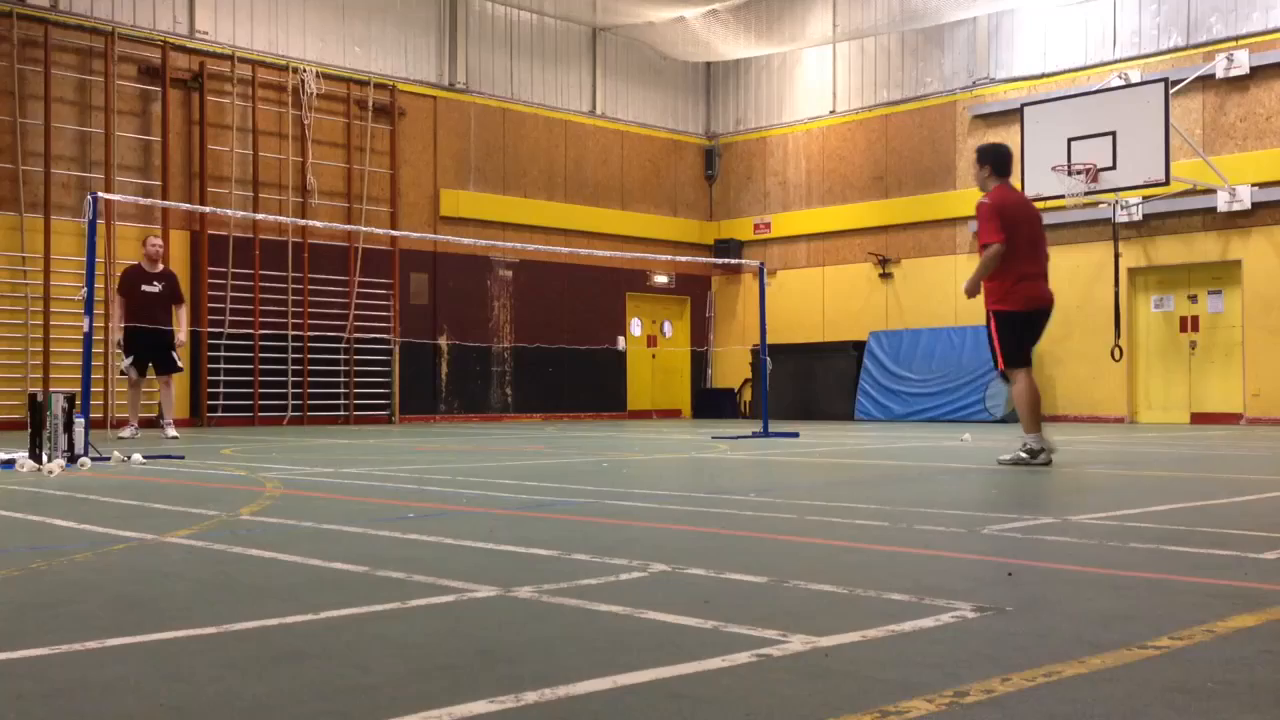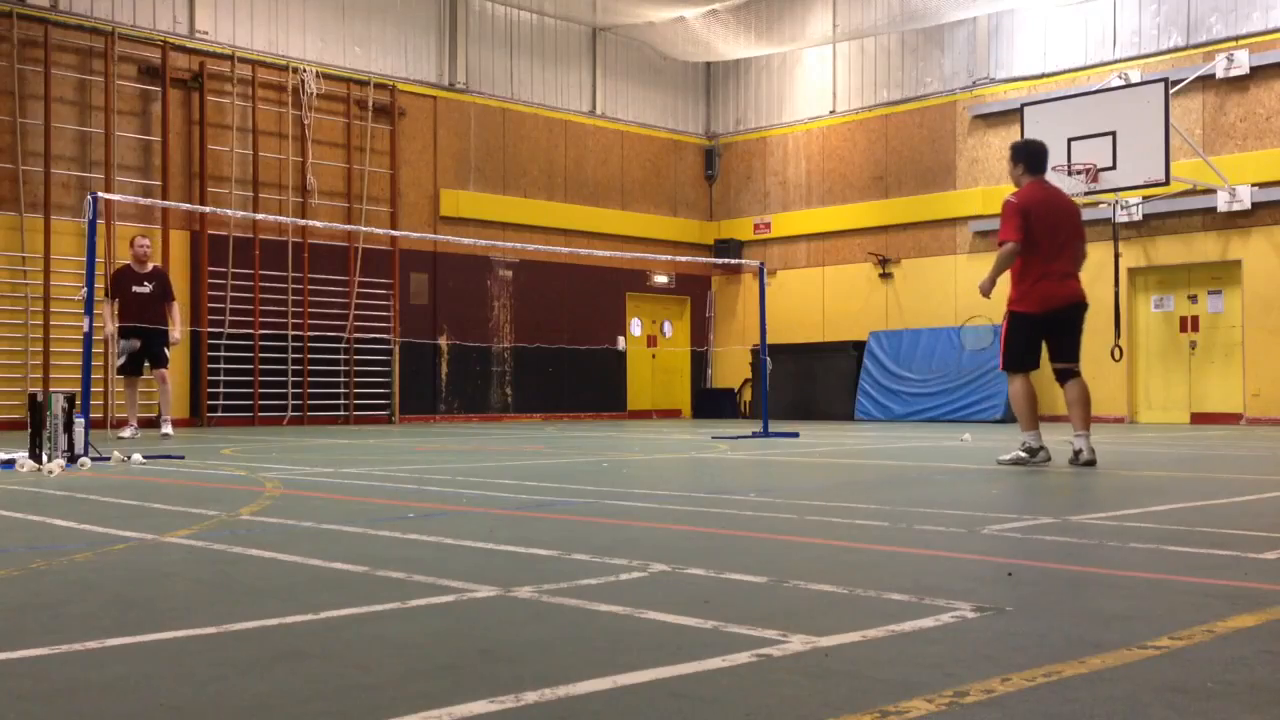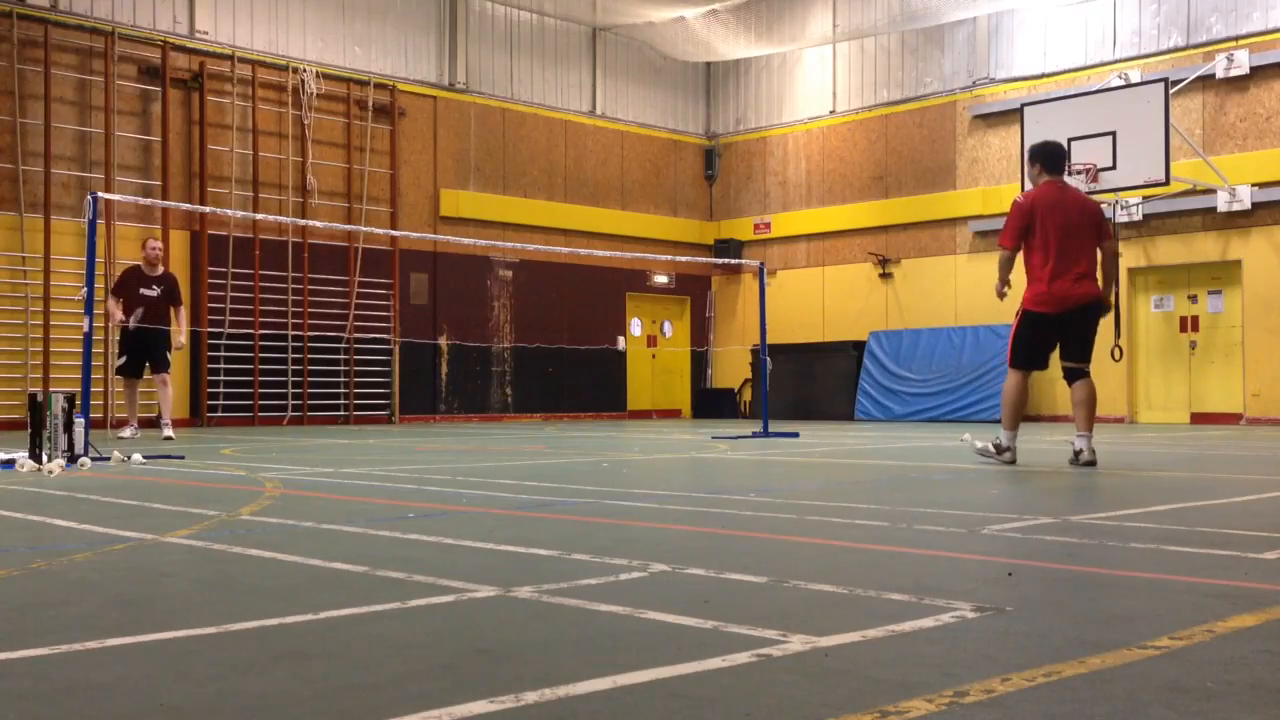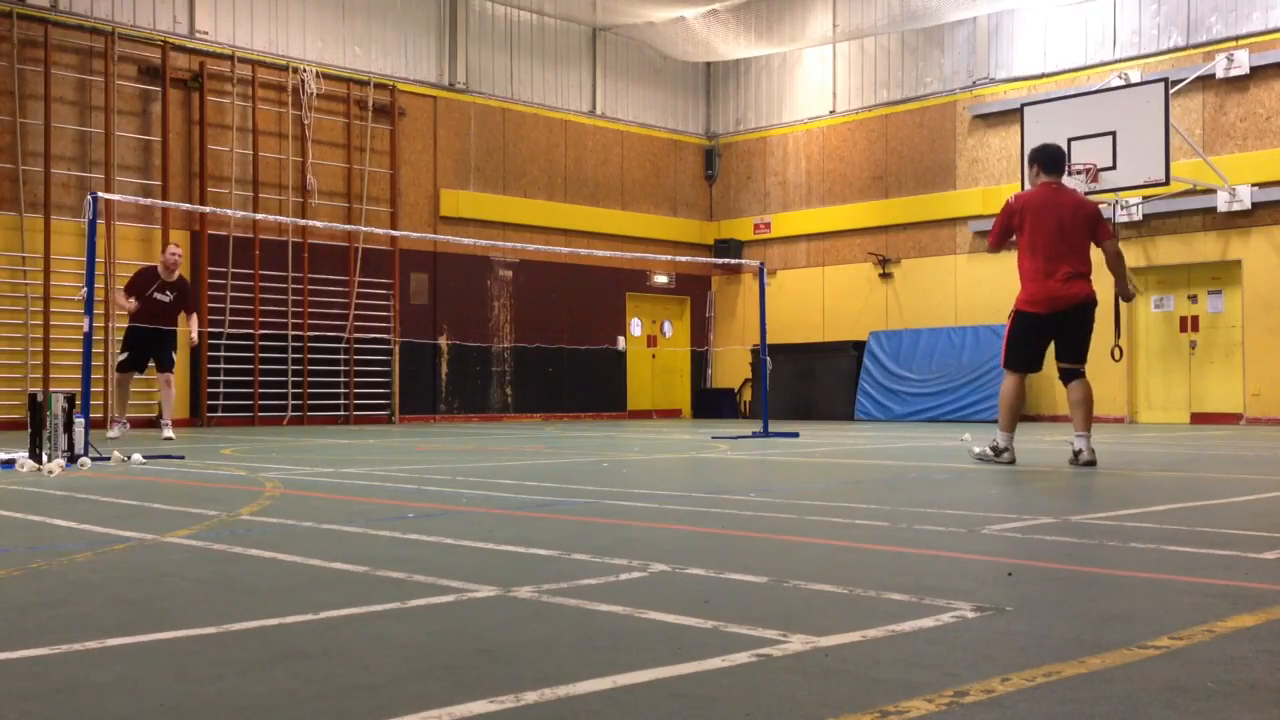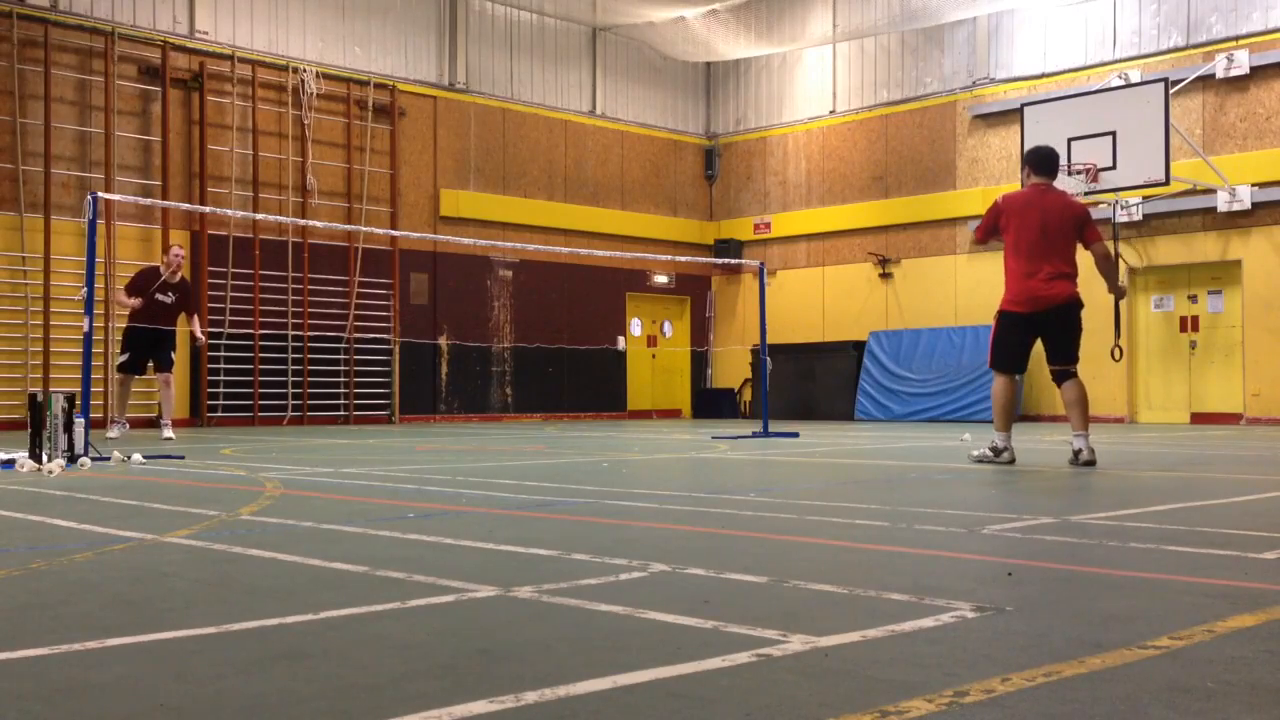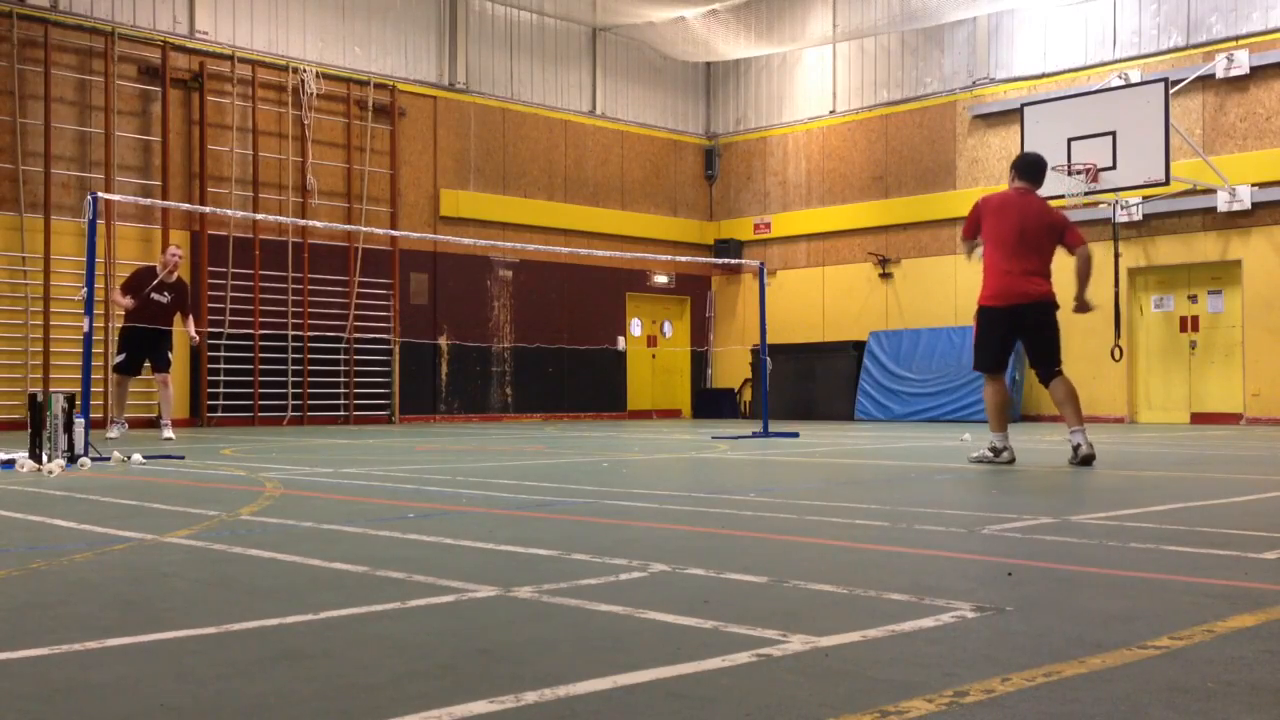
dt=0.3s
person 1, frame 1
left shoulder: (990, 203)
right shoulder: (1027, 204)
left elbow: (995, 250)
right elbow: (1043, 254)
left wrist: (975, 281)
left hip: (1008, 301)
right hip: (1037, 298)
left knee: (1015, 372)
right knee: (1018, 371)
left ankle: (1033, 446)
right ankle: (1036, 439)
person 1, frame 2
left shoulder: (1018, 201)
right shoulder: (1068, 202)
left elbow: (1011, 248)
right elbow: (1081, 252)
left wrist: (991, 279)
left hip: (1030, 301)
right hip: (1070, 298)
left knee: (1018, 372)
right knee: (1069, 372)
left ankle: (1033, 444)
right ankle: (1083, 446)
person 1, frame 3
left shoulder: (1027, 202)
right shoulder: (1088, 204)
left elbow: (1007, 251)
right elbow: (1110, 251)
left wrist: (1002, 281)
right wrist: (1107, 292)
left hip: (1043, 301)
right hip: (1085, 300)
left knee: (1018, 370)
right knee: (1078, 373)
left ankle: (1005, 444)
right ankle: (1083, 446)
person 1, frame 4
left shoulder: (1019, 202)
right shoulder: (1086, 206)
left elbow: (993, 245)
right elbow: (1112, 251)
left wrist: (1015, 237)
right wrist: (1122, 286)
left hip: (1036, 302)
right hip: (1078, 300)
left knee: (1015, 371)
right knee: (1074, 373)
left ankle: (1003, 445)
right ankle: (1083, 446)
person 1, frame 5
left shoulder: (1007, 203)
right shoulder: (1075, 208)
left elbow: (979, 237)
right elbow: (1101, 251)
right wrist: (1114, 286)
left hip: (1020, 303)
right hip: (1063, 302)
left knee: (1004, 372)
right knee: (1066, 373)
left ankle: (1001, 446)
right ankle: (1082, 445)
person 1, frame 6
left shoulder: (988, 203)
right shoulder: (1053, 216)
left elbow: (967, 239)
right elbow: (1083, 254)
left wrist: (974, 248)
right wrist: (1081, 296)
left hip: (997, 300)
right hip: (1039, 301)
left knee: (992, 374)
right knee: (1051, 373)
left ankle: (999, 446)
right ankle: (1080, 441)
person 2, frame 1
left shoulder: (170, 277)
right shoulder: (130, 274)
left elbow: (180, 306)
right elbow: (119, 301)
left wrist: (182, 332)
right wrist: (117, 329)
left hip: (163, 334)
right hip: (135, 333)
left knee: (166, 379)
right knee: (134, 379)
left ankle: (168, 424)
right ankle: (133, 425)
person 2, frame 2
left shoulder: (160, 275)
right shoulder: (120, 275)
left elbow: (171, 303)
right elbow: (109, 302)
left wrist: (176, 329)
right wrist: (109, 324)
left hip: (157, 332)
right hip: (129, 333)
left knee: (162, 374)
right knee: (130, 379)
left ankle: (166, 421)
right ankle: (132, 425)
person 2, frame 3
left shoulder: (169, 279)
right shoulder: (129, 274)
left elbow: (179, 308)
right elbow: (112, 298)
left wrist: (182, 334)
right wrist: (115, 314)
left hip: (159, 334)
right hip: (132, 334)
left knee: (163, 378)
right knee: (130, 381)
left ankle: (166, 424)
right ankle: (133, 425)
person 2, frame 4
left shoulder: (183, 285)
right shoulder: (144, 274)
left elbow: (191, 313)
right elbow: (120, 295)
left wrist: (193, 333)
right wrist: (127, 305)
left hip: (165, 335)
right hip: (138, 331)
left knee: (167, 377)
right knee: (122, 376)
left ankle: (166, 425)
right ankle: (120, 420)
person 2, frame 5
left shoulder: (185, 287)
right shoulder: (146, 274)
left elbow: (192, 314)
right elbow: (120, 295)
left wrist: (197, 333)
right wrist: (130, 303)
left hip: (165, 336)
right hip: (137, 332)
left knee: (166, 377)
right knee: (124, 377)
left ankle: (166, 425)
right ankle: (119, 421)
person 2, frame 6
left shoulder: (181, 287)
right shoulder: (142, 274)
left elbow: (186, 315)
right elbow: (117, 294)
left wrist: (192, 332)
right wrist: (124, 303)
left hip: (161, 336)
right hip: (133, 333)
left knee: (163, 378)
right knee: (120, 378)
left ankle: (166, 425)
right ankle: (118, 422)
